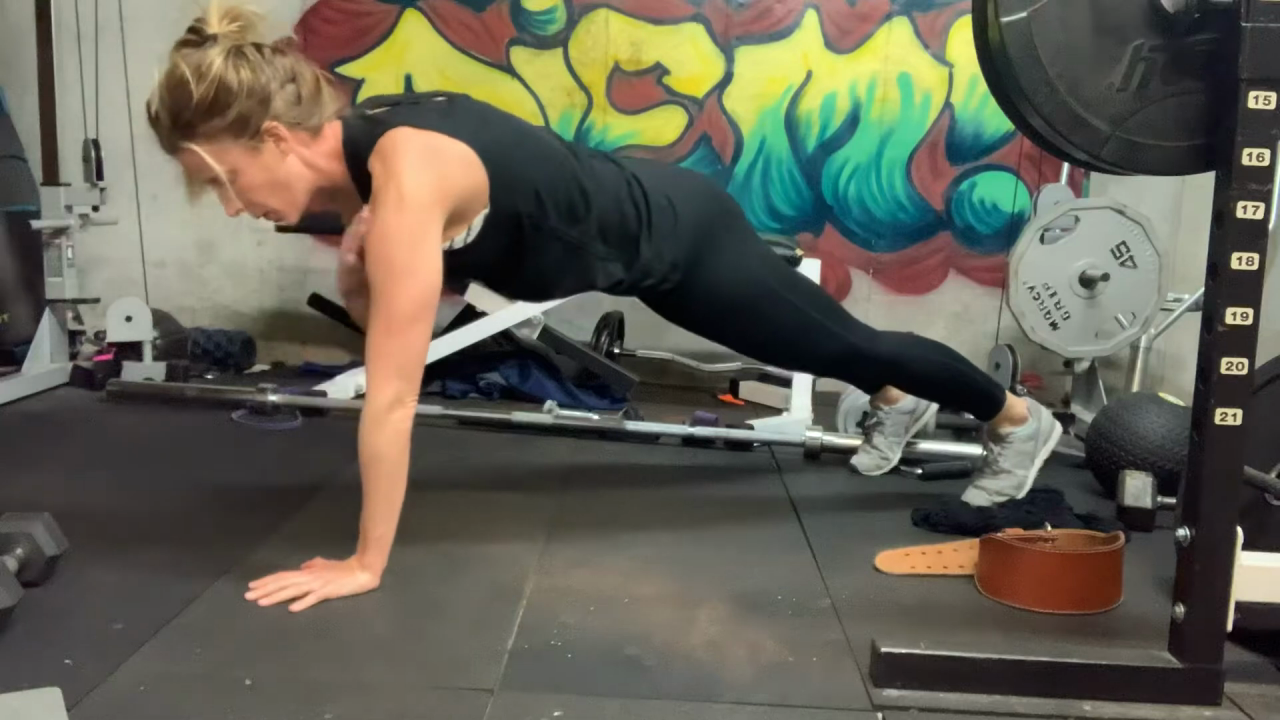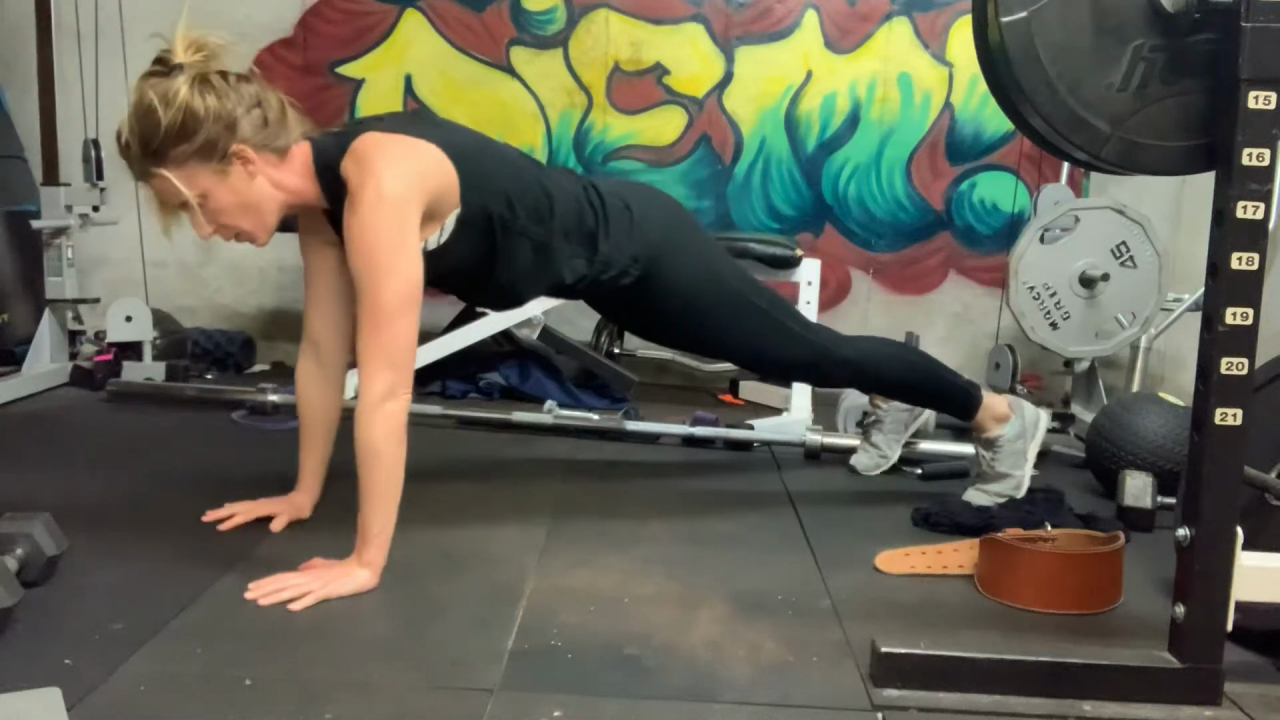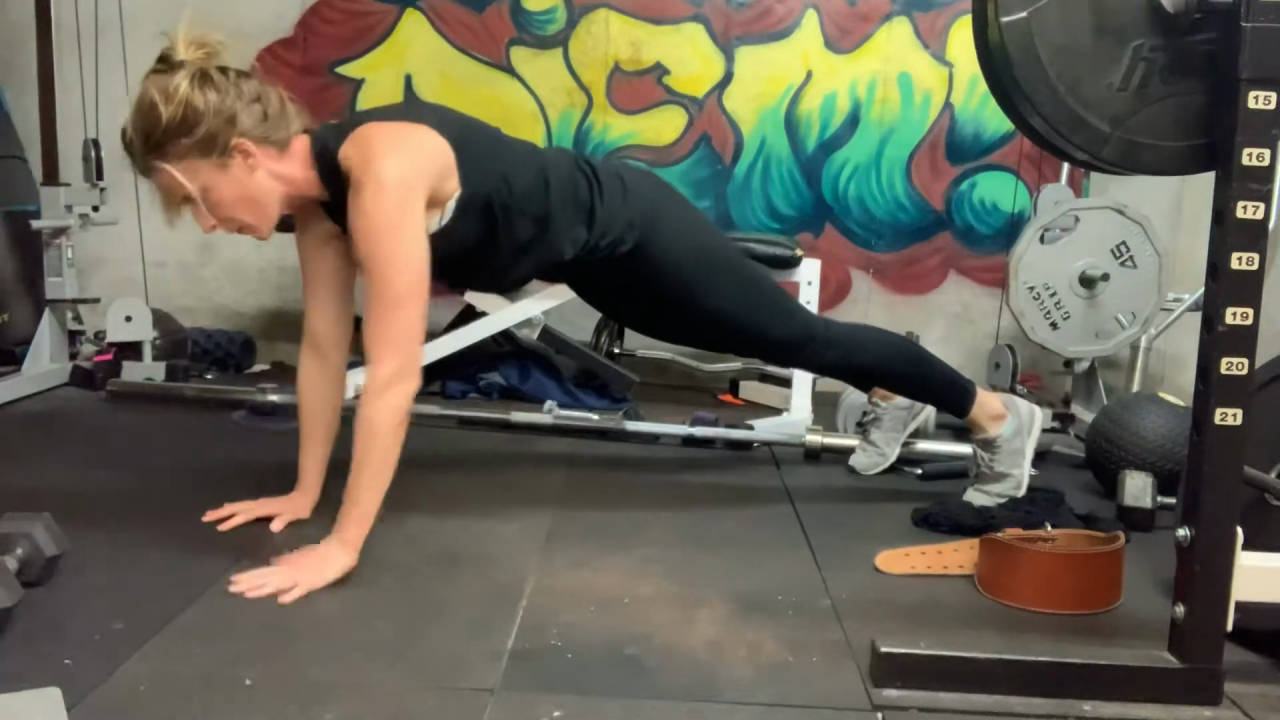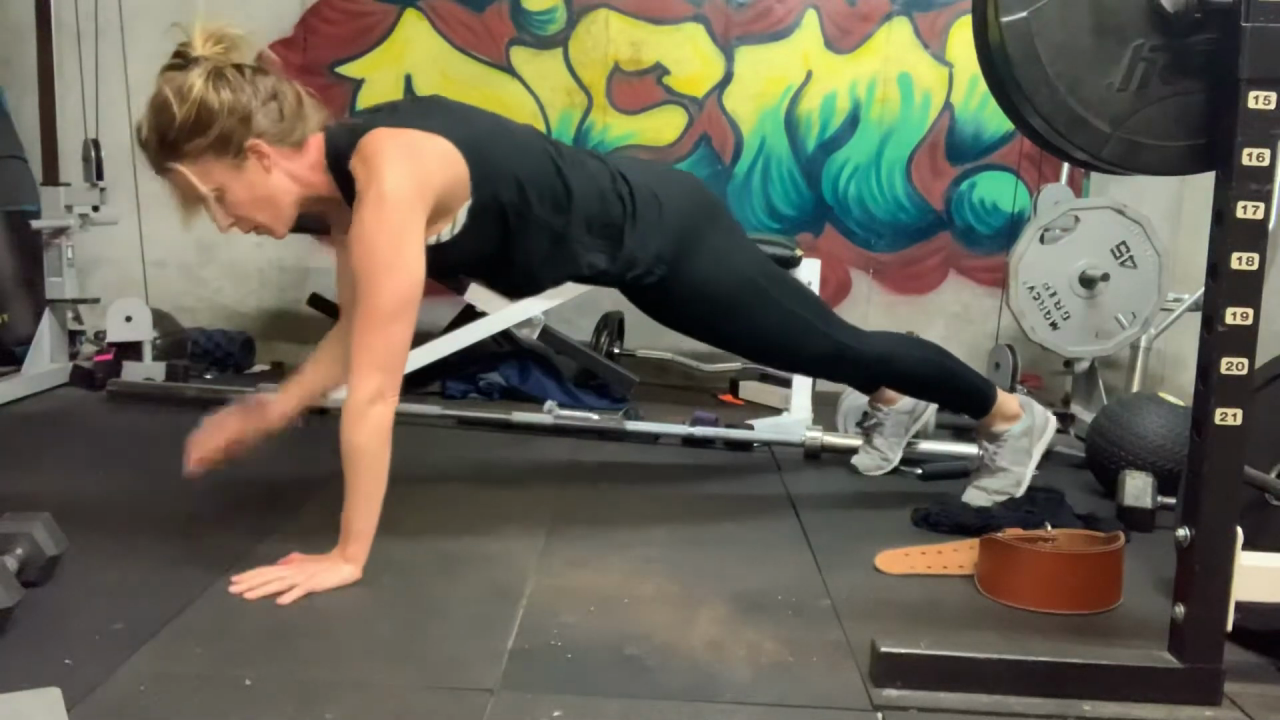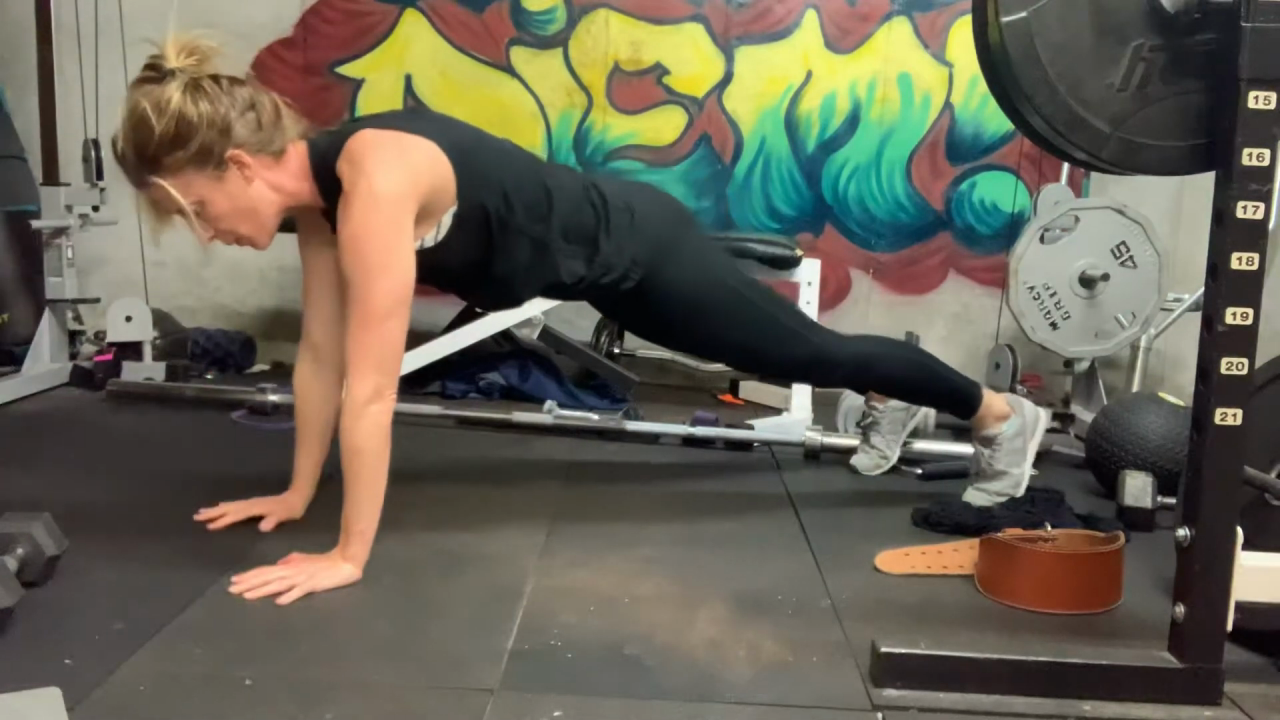
dt=1s
person 1, frame 1
left shoulder: (405, 171)
right shoulder: (355, 148)
left elbow: (392, 393)
right elbow: (392, 308)
left wrist: (365, 565)
right wrist: (359, 267)
left hip: (678, 234)
right hip: (635, 218)
left knee: (837, 345)
right knee: (821, 345)
left ankle: (1020, 421)
right ankle: (896, 405)
person 1, frame 2
left shoulder: (377, 178)
right shoulder: (317, 194)
left elbow: (386, 386)
right elbow: (323, 352)
left wrist: (366, 561)
right wrist: (304, 492)
left hip: (635, 247)
right hip: (592, 264)
left knee: (806, 352)
right knee: (780, 354)
left ankle: (1002, 419)
right ankle: (896, 407)
person 1, frame 3
left shoulder: (381, 169)
right shoulder: (317, 190)
left elbow: (394, 377)
right elbow: (323, 349)
left wrist: (342, 548)
right wrist: (304, 493)
left hip: (631, 229)
right hip: (589, 257)
left knee: (798, 336)
right knee: (766, 344)
left ankle: (998, 418)
right ankle: (892, 403)
person 1, frame 4
left shoulder: (386, 175)
right shoulder: (339, 166)
left elbow: (376, 390)
right elbow: (362, 341)
left wrist: (348, 557)
right wrist: (279, 407)
left hip: (662, 234)
right hip: (628, 228)
left knee: (826, 345)
right knee: (806, 345)
left ankle: (1012, 418)
right ankle: (896, 406)
person 1, frame 5
left shoulder: (373, 179)
right shoulder: (314, 186)
left elbow: (371, 389)
right elbow: (321, 353)
left wrist: (348, 557)
right wrist: (296, 494)
left hip: (637, 245)
right hip: (600, 255)
left knee: (806, 352)
right knee: (786, 352)
left ankle: (1002, 417)
right ankle: (888, 406)
